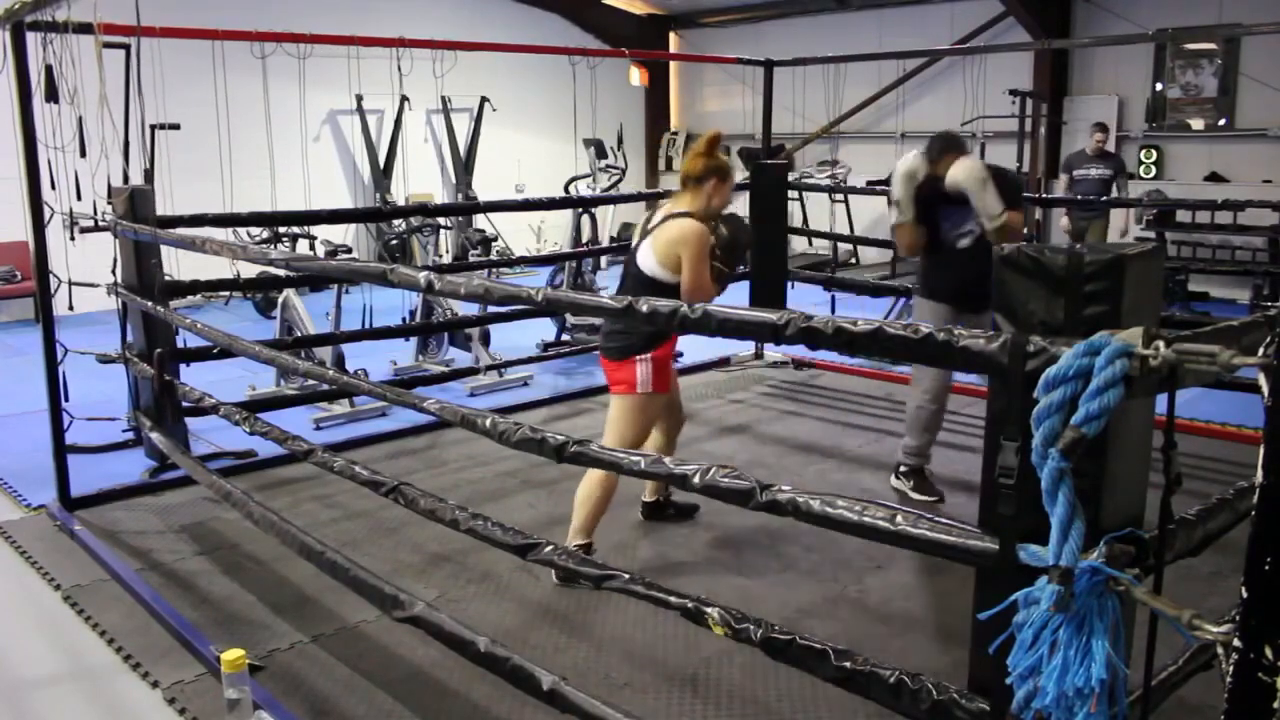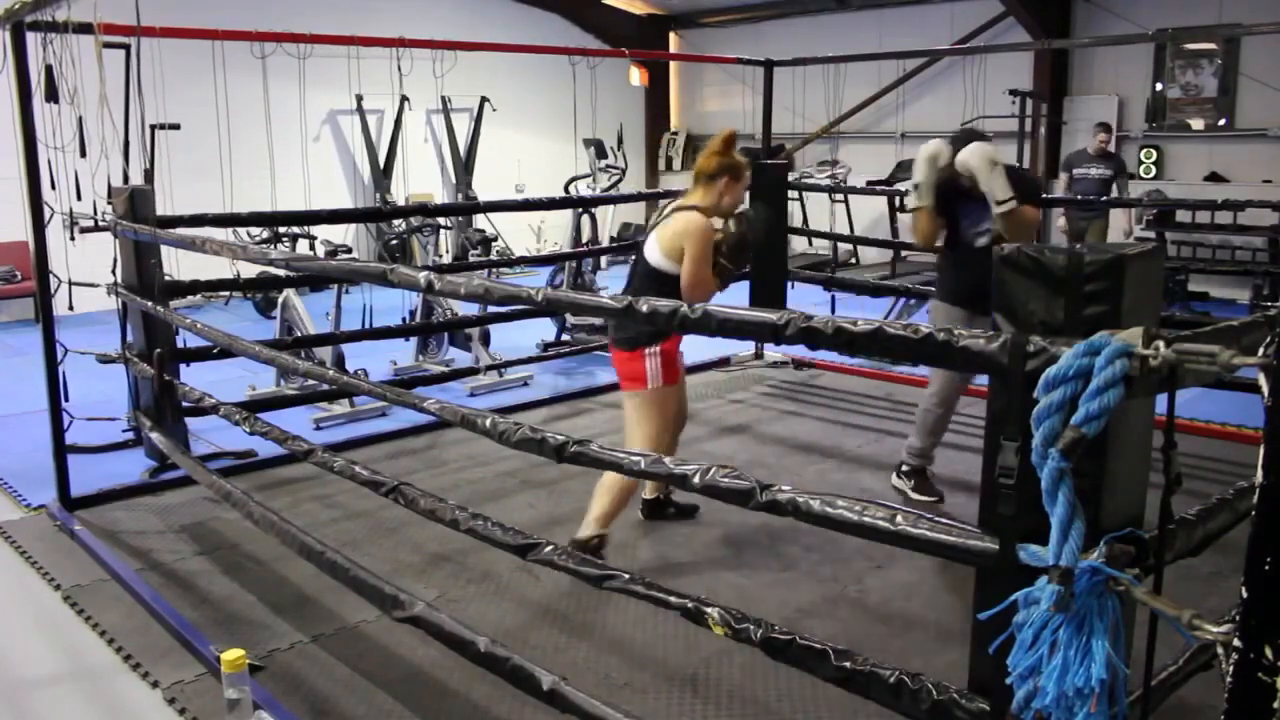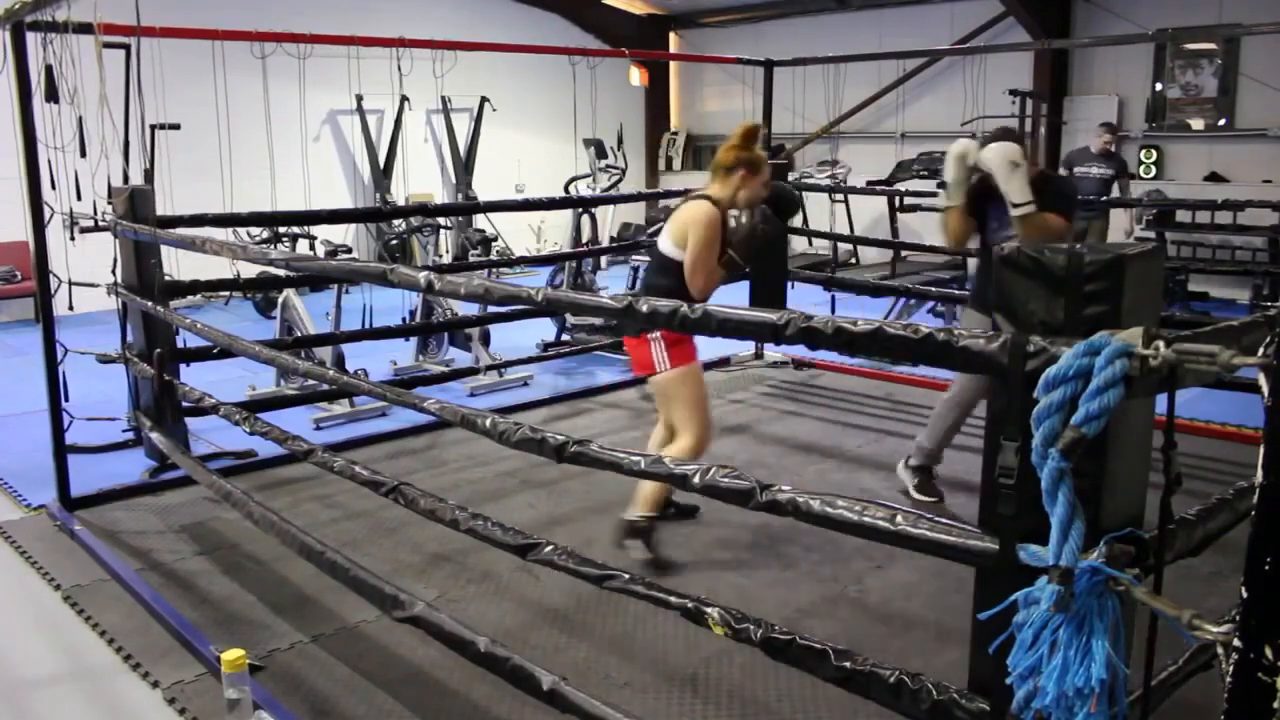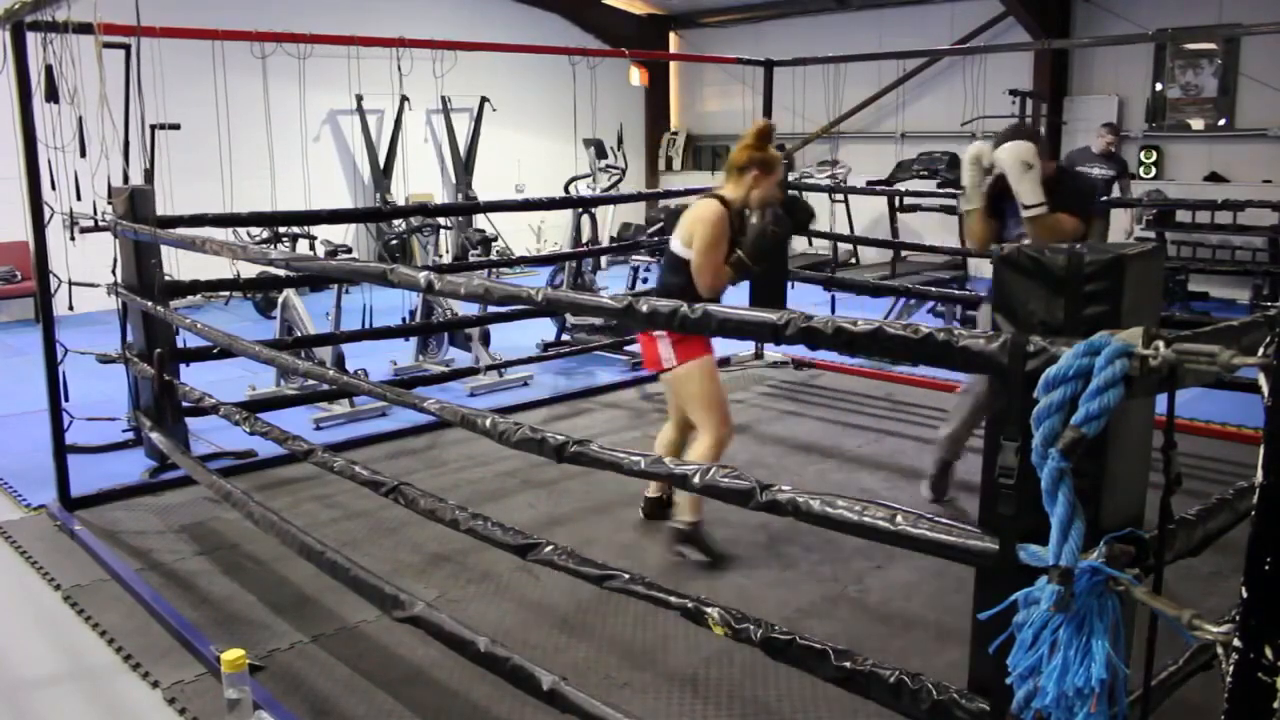
dt=0.1s
person 1, frame 1
left shoulder: (659, 217)
right shoulder: (695, 231)
right elbow: (695, 301)
left hip: (627, 338)
right hip: (640, 350)
left knee: (672, 419)
right knee: (615, 455)
left ankle: (655, 501)
right ankle: (574, 551)
person 1, frame 2
left shoulder: (680, 210)
right shoulder: (699, 226)
right elbow: (694, 297)
left wrist: (722, 249)
left hip: (645, 332)
right hip: (648, 342)
left knee: (675, 418)
right knee: (643, 450)
left ankle: (657, 499)
right ankle: (586, 541)
person 1, frame 3
left shoulder: (704, 206)
right shoulder: (704, 216)
left elbow: (702, 266)
right elbow: (698, 288)
left wrist: (744, 244)
right wrist: (741, 250)
left hip: (665, 326)
right hip: (656, 332)
left knee: (672, 422)
right knee: (693, 435)
left ankle: (656, 501)
right ankle: (638, 522)
person 1, frame 4
left shoulder: (731, 210)
right shoulder: (711, 213)
left elbow: (732, 259)
right elbow: (708, 285)
left wrist: (768, 237)
right wrist: (755, 249)
left hip: (688, 326)
right hip: (670, 330)
left knee: (684, 420)
right knee: (716, 428)
left ankle: (655, 499)
right ankle: (688, 528)
person 2, frame 1
left shoulder: (1003, 182)
right shoulder: (927, 189)
left elbow: (1012, 237)
right elbow: (908, 248)
left wrist: (984, 196)
right wrist: (901, 197)
left hip: (984, 303)
right hip: (935, 300)
right knee: (931, 386)
right ankle: (909, 467)
person 2, frame 2
left shoulder: (1024, 184)
right shoulder: (951, 186)
left elbow: (1022, 234)
right elbow: (925, 238)
left wrist: (997, 187)
right wrist: (924, 184)
right hip: (956, 301)
right knee: (944, 387)
right ankle: (912, 466)
person 2, frame 3
left shoulder: (1056, 190)
right shoulder: (983, 188)
left elbow: (1043, 241)
right elbow: (955, 239)
left wrist: (1016, 190)
right wrist: (954, 186)
right hip: (986, 308)
right knee: (965, 391)
right ankle: (918, 464)
person 2, frame 4
left shoulder: (1077, 188)
right shoulder: (1003, 186)
left elbow: (1052, 241)
right elbow: (977, 241)
left wrist: (1028, 189)
right wrist: (972, 188)
right knee: (977, 389)
right ankle: (943, 461)
